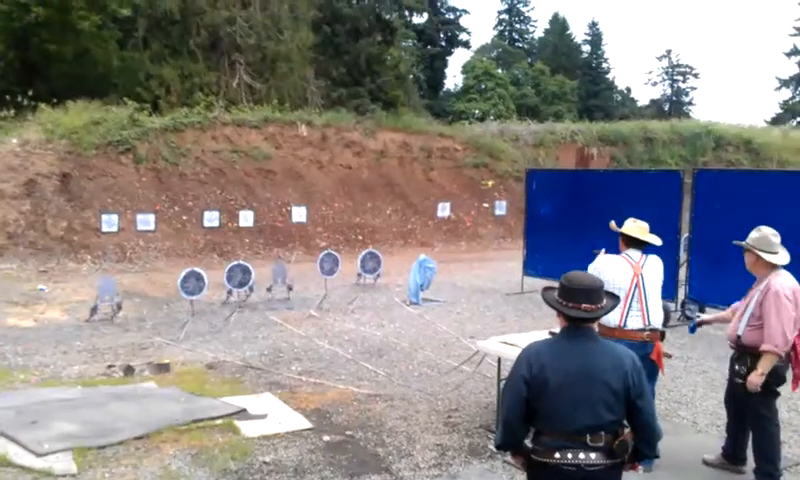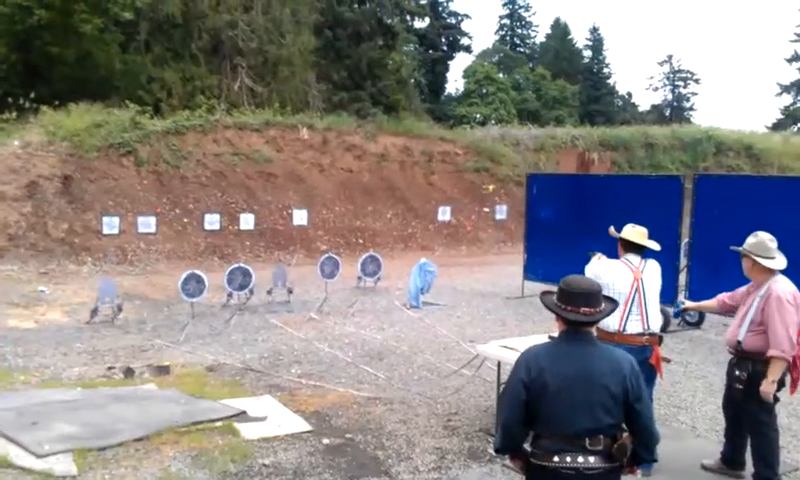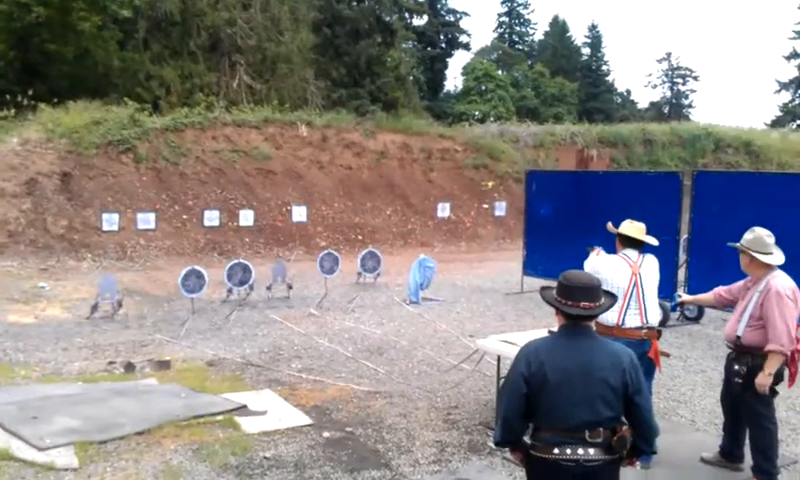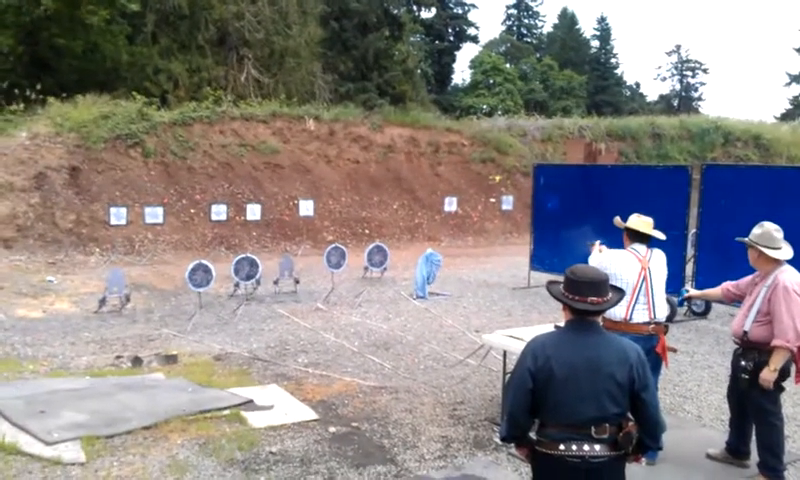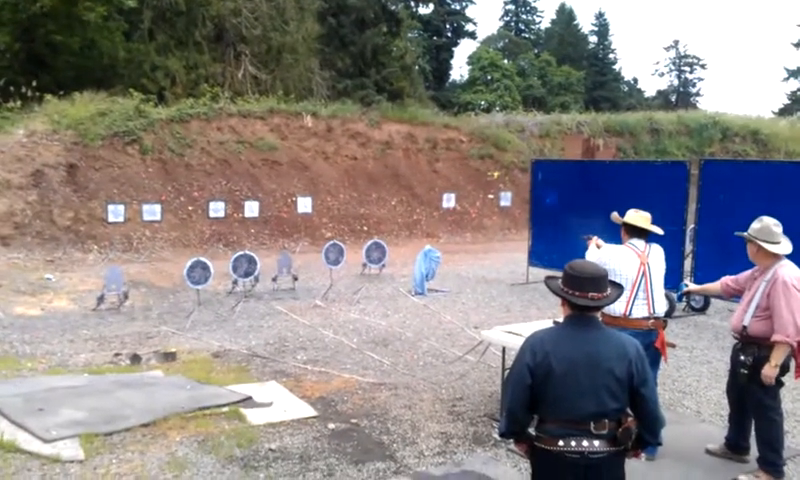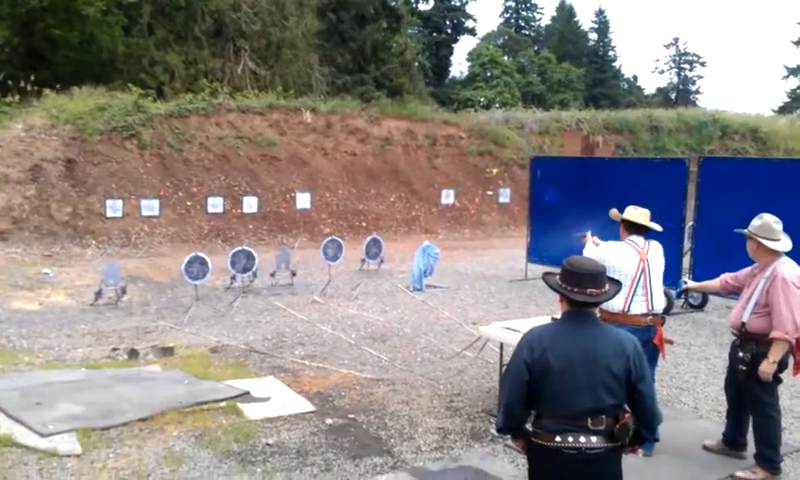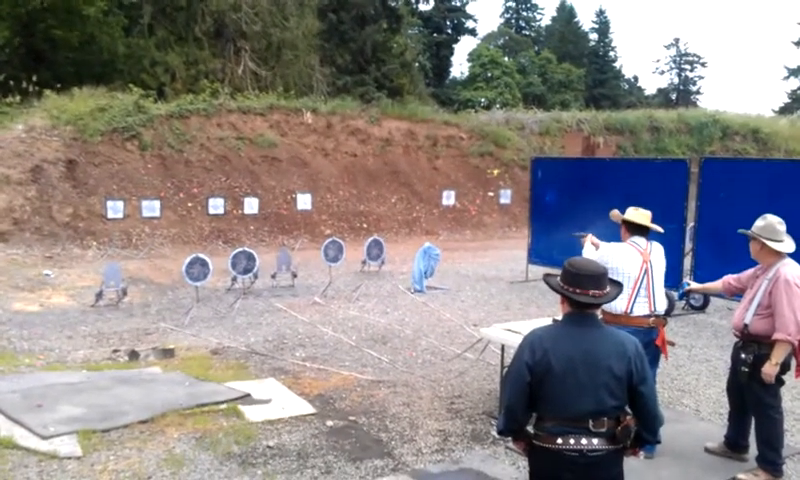
dt=0.3s
person 1, frame 1
left shoulder: (779, 287)
right shoulder: (764, 281)
left elbow: (778, 339)
right elbow: (741, 309)
left wrist: (760, 372)
right wrist: (712, 318)
left hip: (760, 364)
right hip: (744, 359)
left knee: (761, 419)
right knee: (735, 408)
right ankle: (732, 457)
person 1, frame 2
left shoulder: (780, 293)
right shoulder: (757, 287)
right elbow: (726, 301)
left wrist: (771, 379)
right wrist: (695, 305)
left hip: (760, 369)
right hip: (741, 364)
left knee: (760, 424)
right knee: (733, 413)
person 1, frame 3
left shoulder: (778, 288)
right shoulder: (753, 282)
right elbow: (722, 295)
left wrist: (768, 372)
right wrist: (692, 299)
left hip: (758, 363)
right hip: (739, 358)
left knee: (759, 418)
right knee: (732, 407)
right ankle: (730, 454)
person 1, frame 4
right shoulder: (760, 278)
right elbow: (730, 290)
left wrist: (773, 368)
right wrist: (699, 294)
left hip: (765, 359)
right hip: (746, 354)
left knee: (766, 415)
right knee: (738, 403)
right ankle: (736, 451)
person 1, frame 5
right shoulder: (760, 272)
right elbow: (729, 284)
left wrist: (774, 364)
right wrist: (698, 288)
left hip: (764, 354)
right hip: (745, 349)
left knee: (764, 410)
right knee: (738, 398)
right ankle: (736, 446)
person 1, frame 6
right shoulder: (759, 269)
right elbow: (728, 281)
left wrist: (772, 360)
right wrist: (697, 285)
left hip: (763, 350)
right hip: (744, 345)
left knee: (763, 407)
right knee: (735, 396)
right ankle: (732, 443)
person 1, frame 7
right shoulder: (762, 271)
right elbow: (732, 283)
left wrist: (774, 362)
right wrist: (700, 287)
left hip: (765, 353)
right hip: (746, 347)
left knee: (765, 408)
right knee: (738, 397)
right ankle: (735, 445)
person 2, frame 1
left shoulder: (606, 264)
right shoulder: (656, 264)
left elbow: (591, 278)
left hip: (612, 342)
right hip: (647, 344)
right ankle: (644, 457)
person 2, frame 2
left shoulder: (605, 268)
right shoulder: (654, 268)
left elbow: (590, 276)
left wrist: (595, 262)
left hip: (612, 346)
right hip: (646, 348)
right ankle: (643, 461)
person 2, frame 3
left shoulder: (604, 263)
right shoulder: (652, 263)
left elbow: (589, 272)
left wrist: (594, 257)
left hip: (612, 340)
right hip: (645, 341)
right ankle: (643, 454)
person 2, frame 4
left shoulder: (613, 259)
right shoulder: (659, 258)
left elbow: (596, 266)
left wrist: (596, 252)
left hip: (620, 335)
right hip: (652, 336)
right ankle: (649, 450)
person 2, frame 5
left shoulder: (611, 254)
right shoulder: (657, 253)
left elbow: (593, 262)
left wrist: (593, 247)
left hip: (620, 331)
right hip: (651, 331)
right ankle: (649, 445)
person 2, frame 6
left shoulder: (611, 251)
right shoulder: (656, 250)
left elbow: (591, 260)
left wrist: (589, 244)
right wrist: (599, 243)
left hip: (618, 328)
right hip: (649, 328)
right ankle: (645, 442)
person 2, frame 7
left shoulder: (613, 252)
right shoulder: (657, 250)
left elbow: (591, 262)
left wrist: (588, 245)
right wrist: (599, 244)
left hip: (620, 329)
right hip: (651, 329)
right ankle: (647, 444)
person 3, frame 1
left shoulder: (533, 357)
right shoulder: (625, 360)
left elbow: (511, 414)
right elbow: (646, 420)
left wrist: (516, 450)
right wrist: (639, 455)
person 3, frame 2
left shoulder: (532, 360)
right shoulder: (623, 364)
left elbow: (510, 418)
right elbow: (644, 423)
left wrist: (516, 453)
right wrist: (638, 458)
person 3, frame 3
left shoulder: (532, 354)
right shoulder: (622, 357)
left elbow: (510, 411)
right elbow: (643, 415)
left wrist: (516, 445)
right wrist: (635, 451)
person 3, frame 4
left shoulder: (539, 350)
right shoulder: (630, 353)
left elbow: (516, 405)
right elbow: (649, 411)
left wrist: (521, 441)
right wrist: (641, 447)
left hip: (554, 460)
person 3, frame 5
left shoulder: (538, 345)
right shoulder: (628, 348)
left elbow: (515, 401)
right elbow: (648, 407)
left wrist: (520, 437)
right wrist: (640, 443)
left hip: (553, 457)
right hip: (606, 459)
person 3, frame 6
left shoulder: (535, 341)
right shoulder: (626, 344)
left elbow: (512, 398)
right elbow: (646, 403)
left wrist: (518, 433)
right wrist: (637, 440)
left hip: (550, 453)
right hip: (603, 456)
person 3, frame 7
left shoulder: (537, 342)
right shoulder: (627, 346)
left elbow: (513, 399)
right elbow: (647, 405)
left wrist: (518, 435)
right wrist: (638, 442)
left hip: (551, 456)
right hip: (605, 459)
